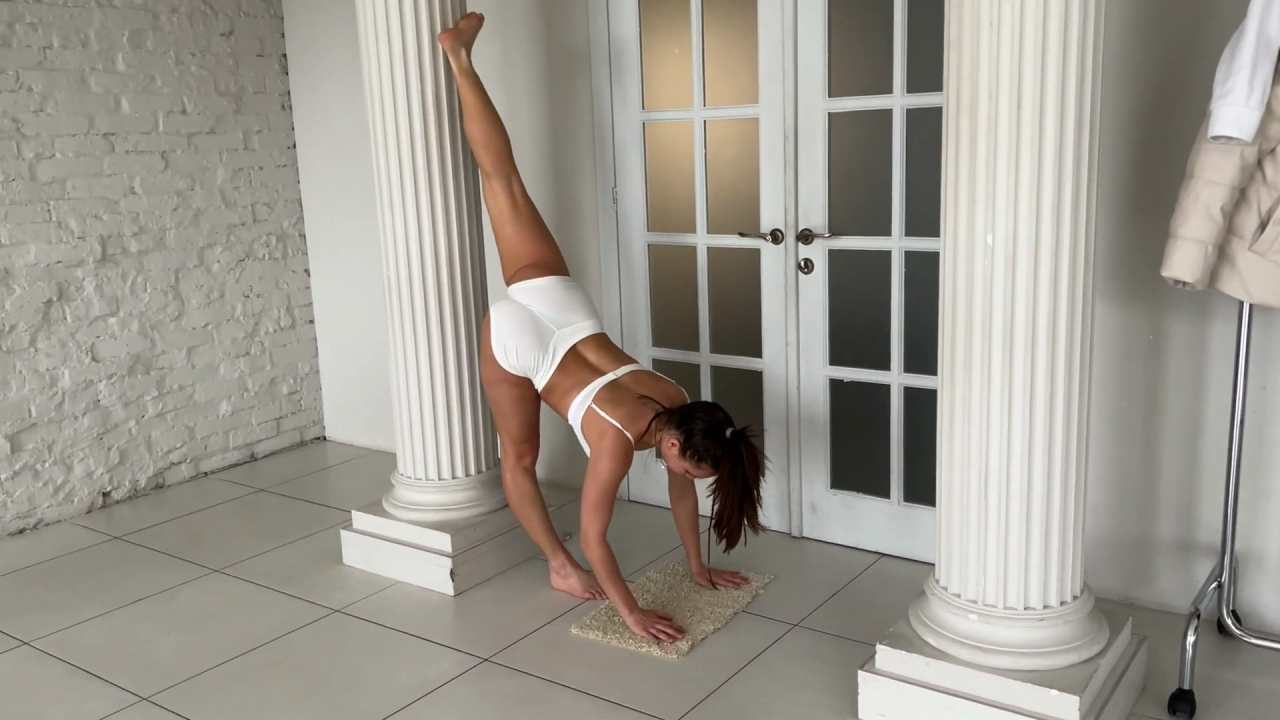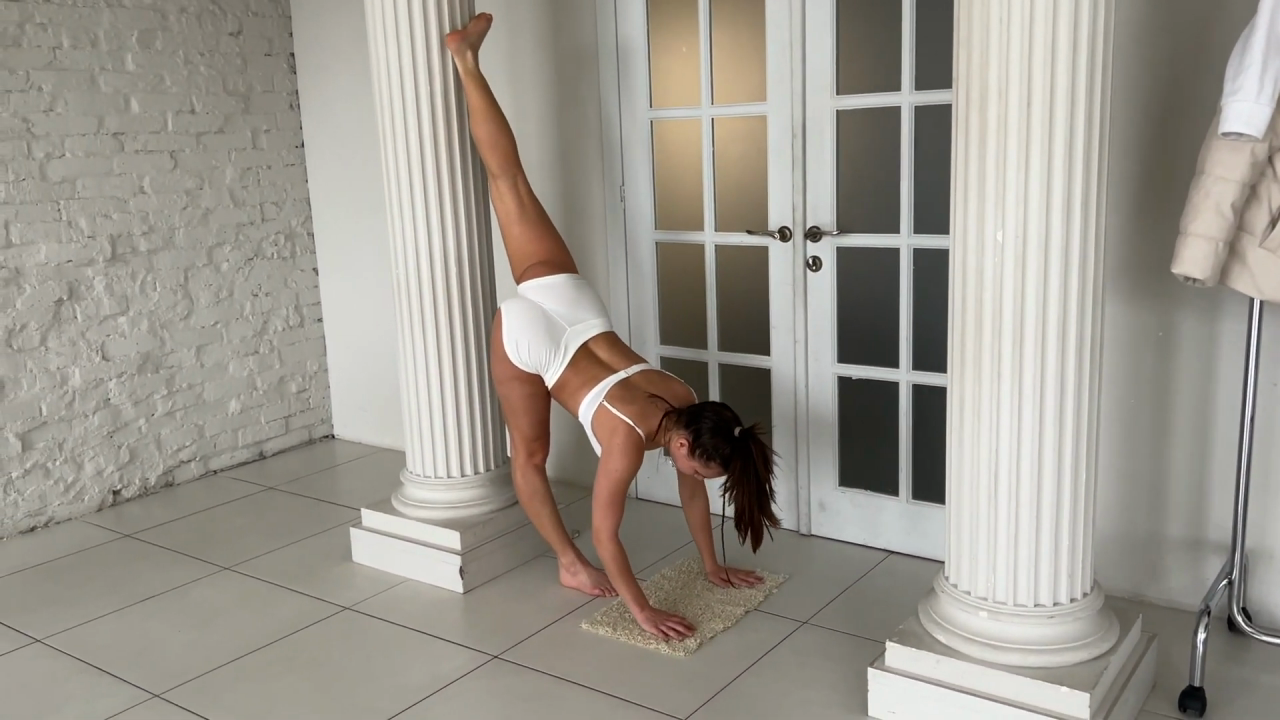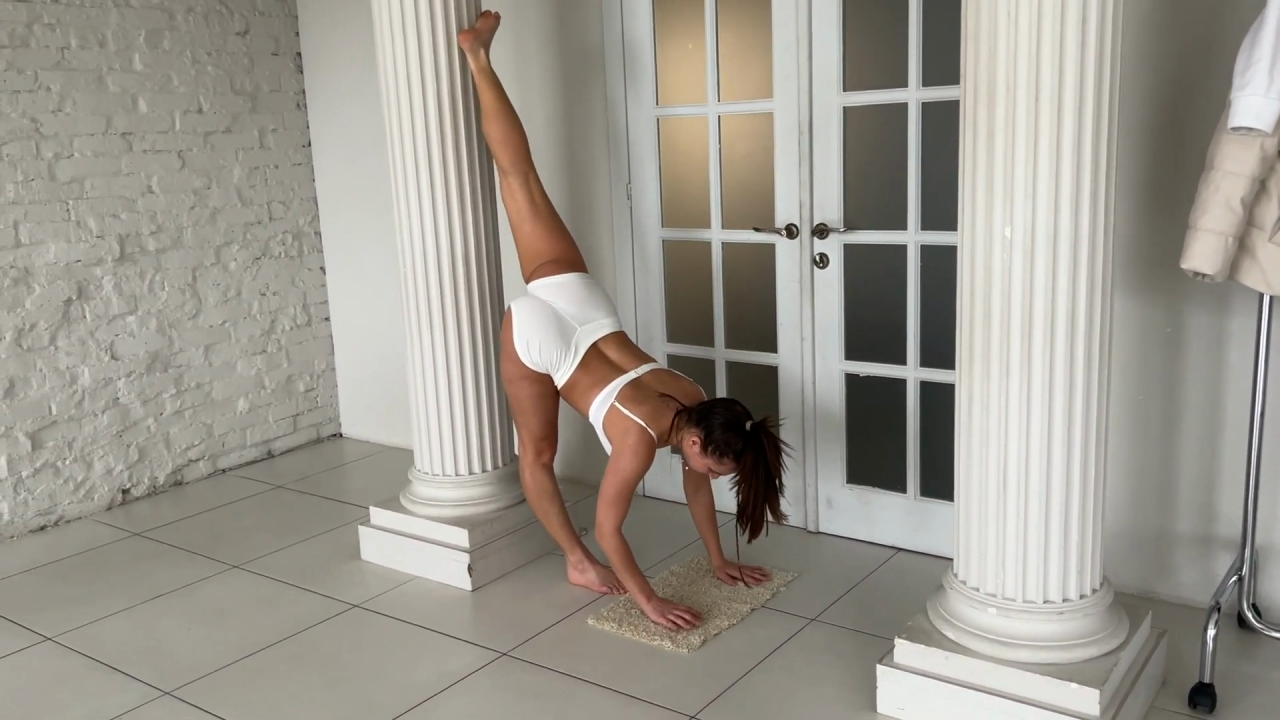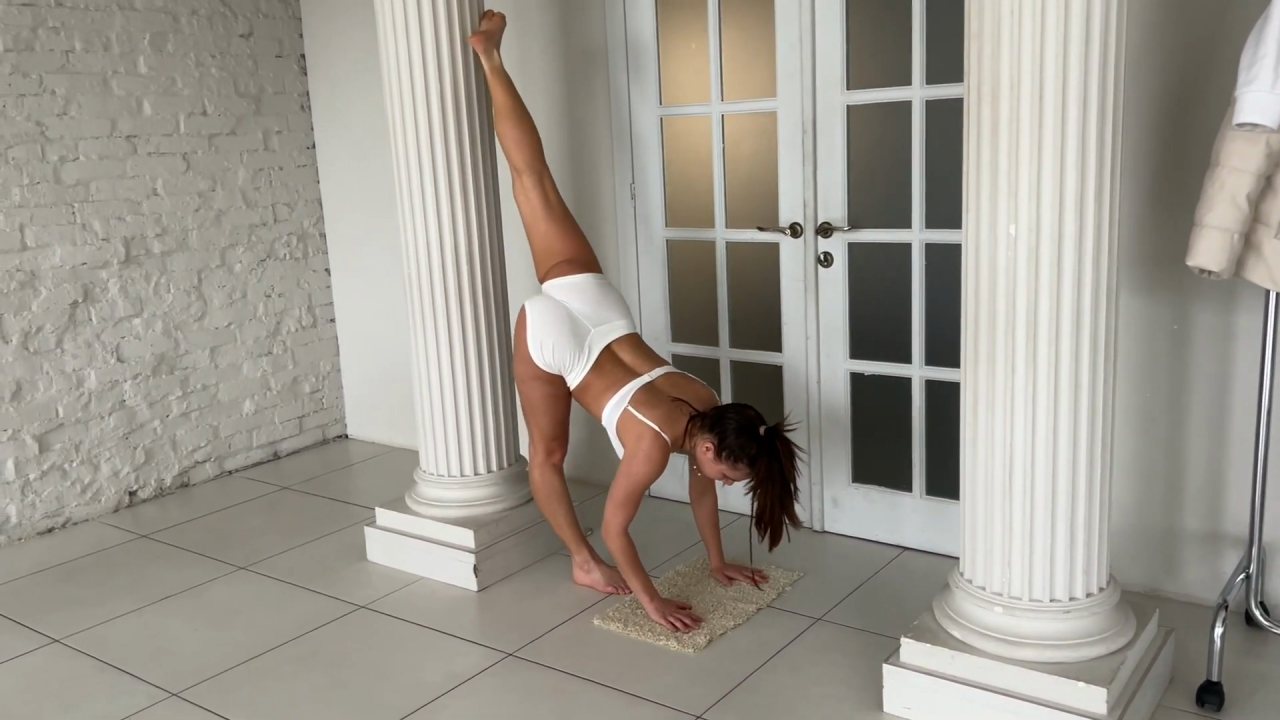
dt=0.3s
person 1, frame 1
left shoulder: (679, 409)
right shoulder: (619, 439)
left elbow: (681, 490)
right elbow: (594, 535)
left wrist: (698, 566)
right wrist: (633, 614)
left hip: (555, 301)
right hip: (517, 333)
left knee: (504, 179)
right knee: (520, 458)
left ankle: (462, 56)
person 1, frame 2
left shoulder: (687, 411)
right shoulder: (629, 437)
left elbow: (691, 492)
right elbow: (606, 533)
left wrist: (713, 567)
right wrist: (643, 612)
left hip: (563, 297)
right hip: (528, 330)
left knee: (509, 179)
right knee: (530, 455)
left ankle: (468, 57)
person 1, frame 3
left shoulder: (697, 408)
right shoulder: (641, 438)
left elbow: (695, 486)
right elbow: (609, 527)
left wrist: (720, 561)
right wrist: (650, 602)
left hip: (575, 300)
right hip: (538, 331)
left knee: (521, 179)
right knee: (537, 454)
left ankle: (480, 54)
person 1, frame 4
left shoulder: (710, 413)
right shoulder: (655, 443)
left elbow: (700, 489)
right elbow: (615, 527)
left wrist: (719, 563)
right wrist: (653, 603)
left hip: (585, 297)
right hip: (552, 331)
left knee: (534, 177)
right knee: (547, 454)
left ankle: (491, 54)
